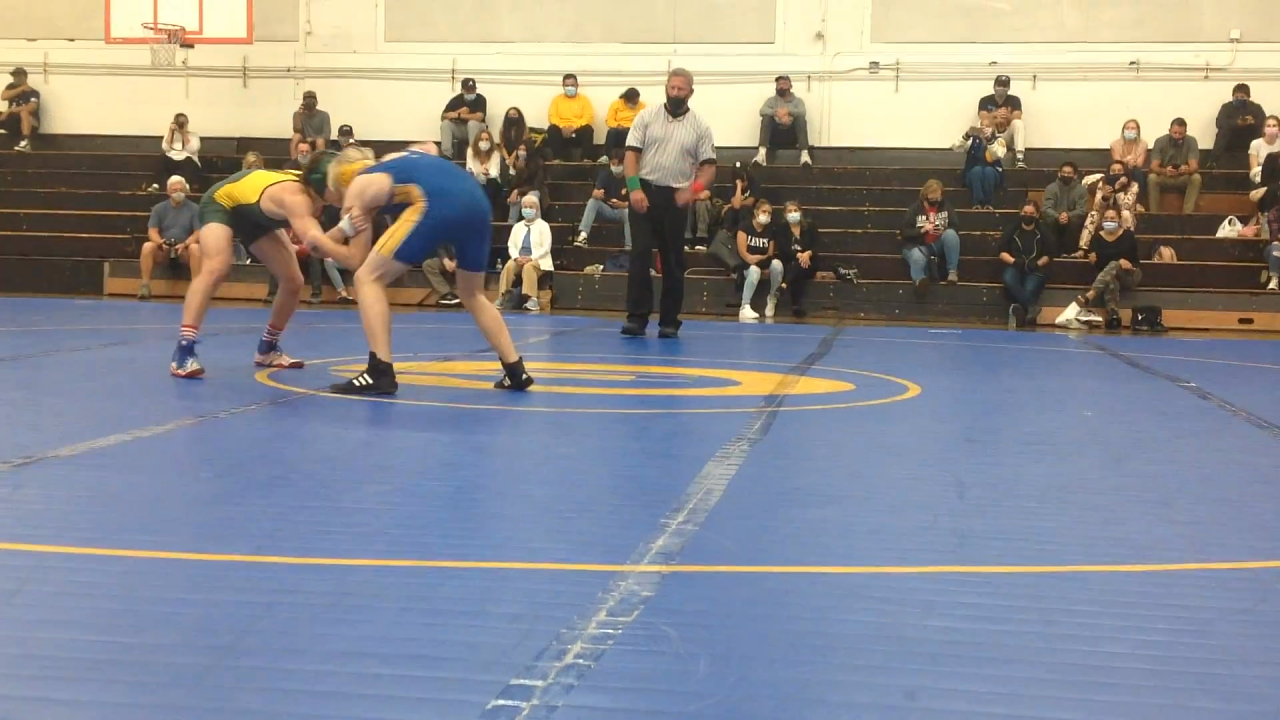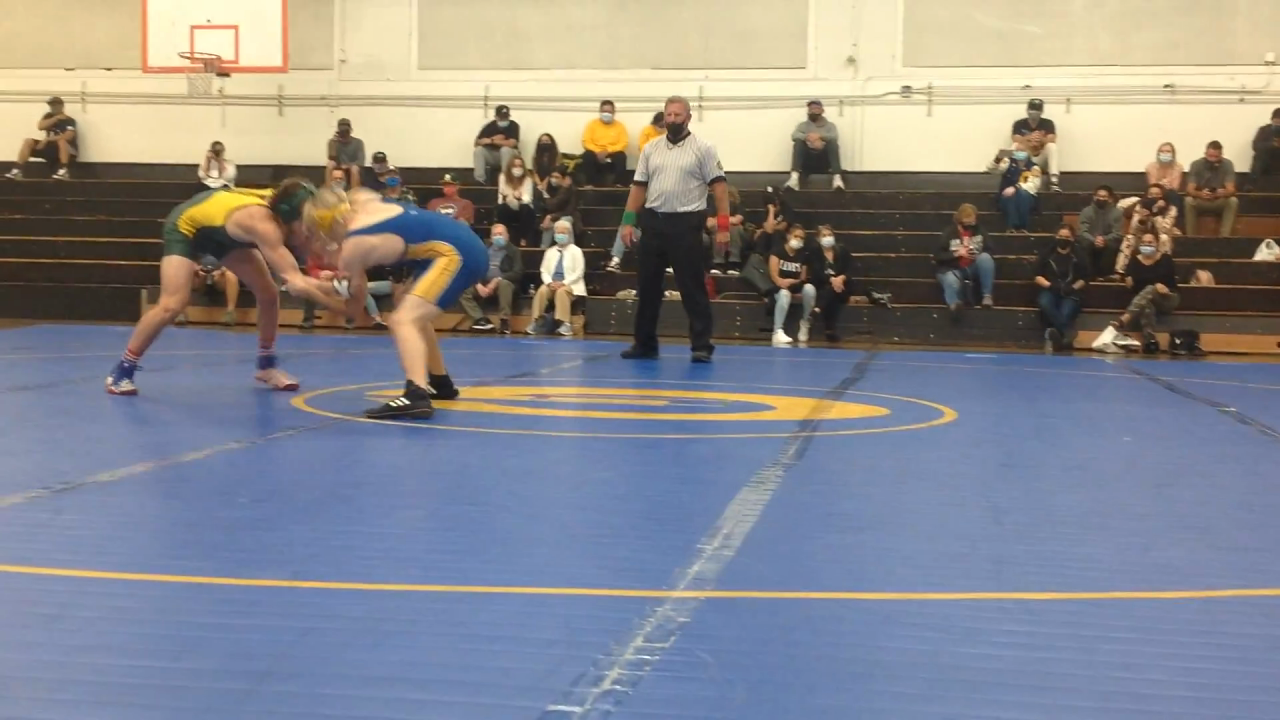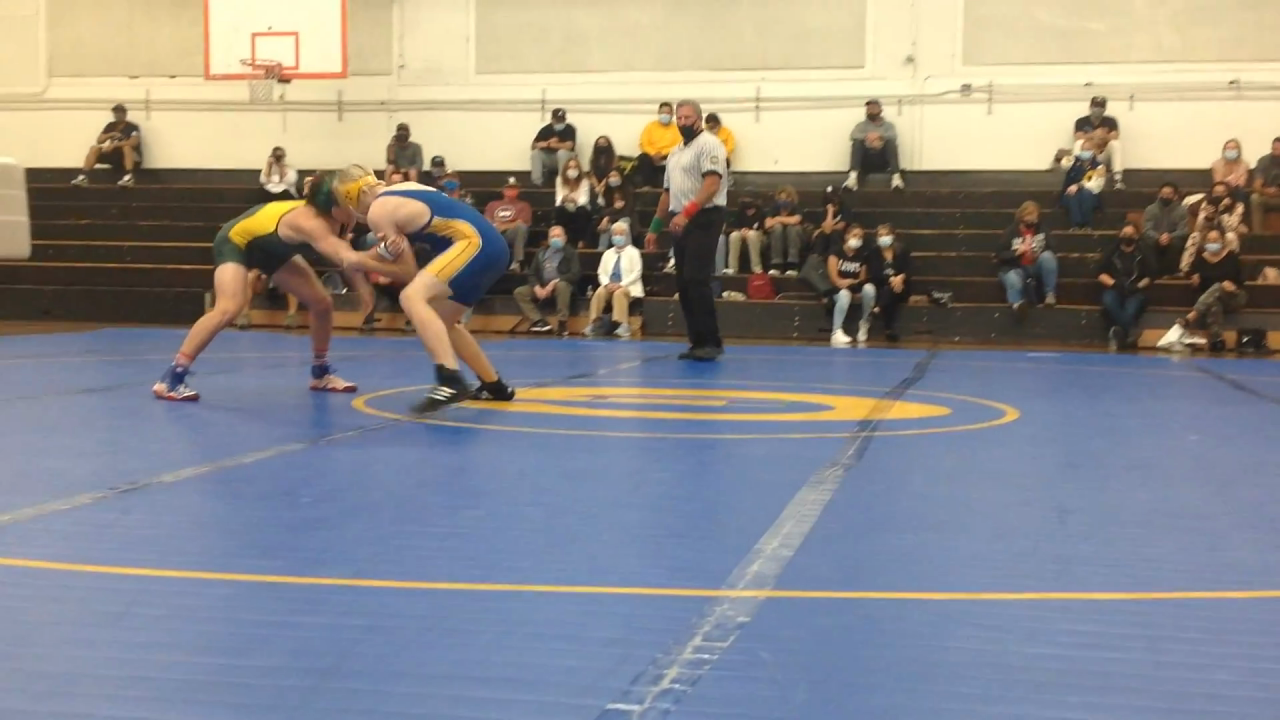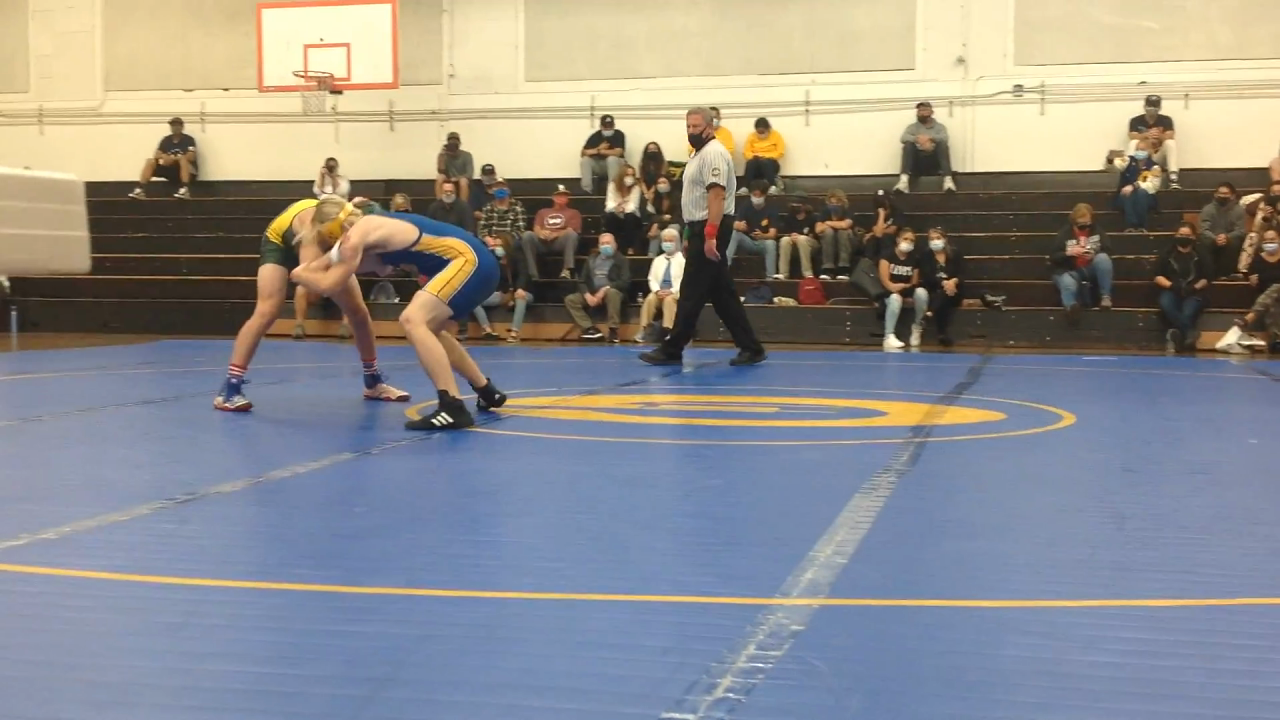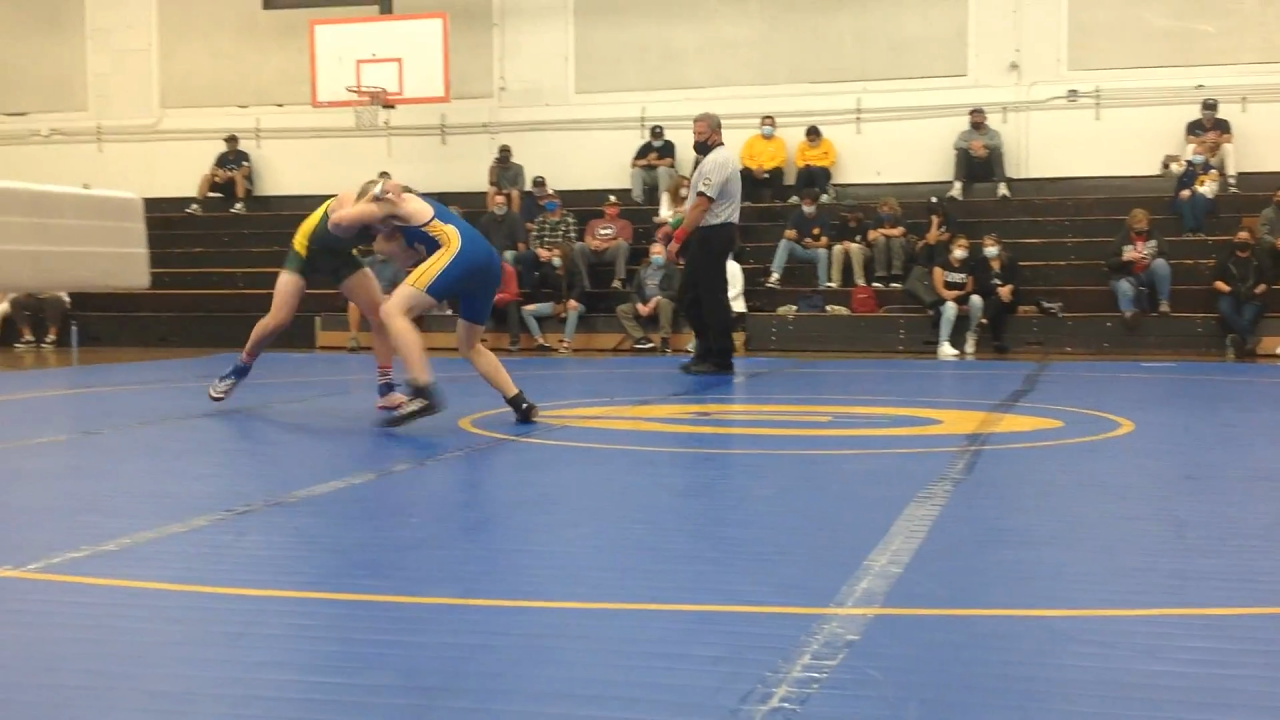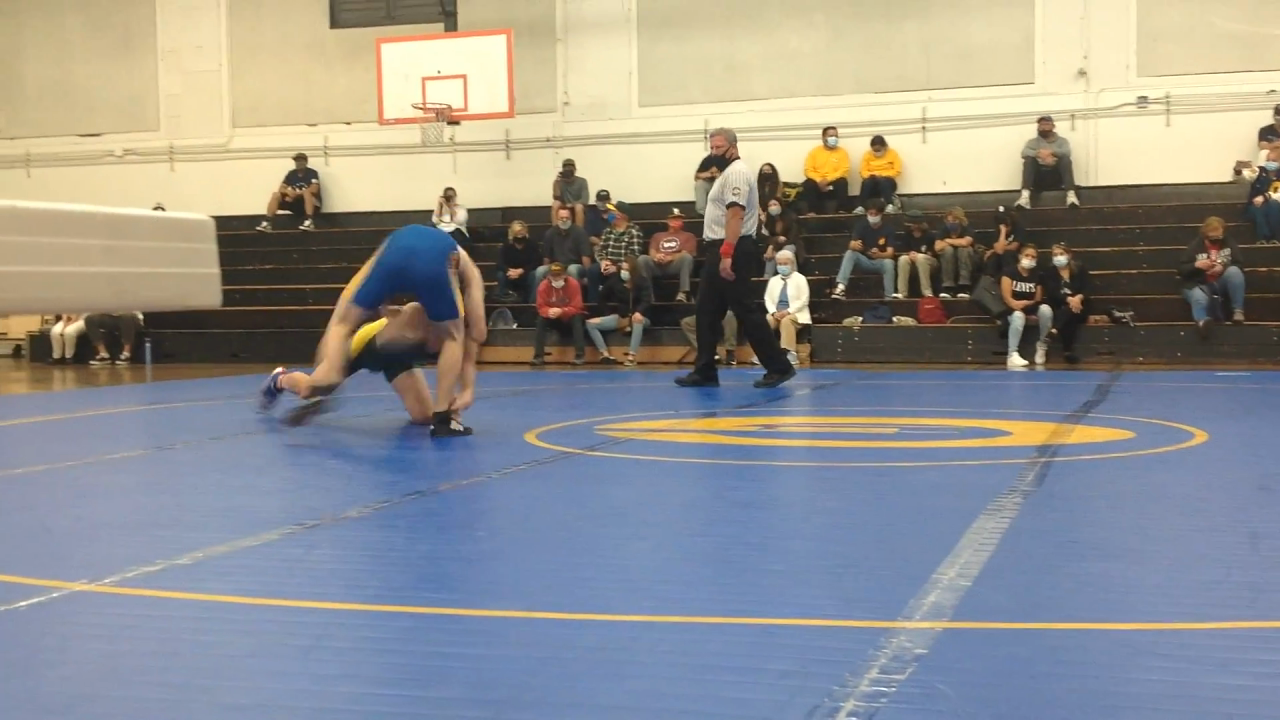
dt=0.5s
person 1, frame 1
left shoulder: (700, 126)
right shoulder: (647, 116)
left elbow: (708, 168)
right elbow: (632, 153)
left wrist: (692, 190)
right wrist: (634, 188)
left hip: (676, 199)
right hip: (645, 193)
left knee: (673, 261)
right knee: (640, 254)
left ankle: (669, 321)
right ankle: (637, 317)
person 1, frame 2
left shoulder: (703, 148)
right shoulder: (651, 148)
left elbow: (719, 187)
right elbow: (638, 187)
left wrist: (723, 226)
right wrist: (628, 222)
left hip: (686, 223)
right hip: (653, 222)
left knee: (693, 286)
right knee: (648, 284)
left ankle: (701, 345)
right ankle: (645, 343)
person 1, frame 3
left shoulder: (709, 144)
right shoulder: (675, 153)
left elbow: (712, 184)
right elbow: (668, 193)
left wrist: (686, 214)
right wrist: (654, 227)
left hip: (704, 219)
right hip: (683, 222)
left knee: (696, 280)
right knee: (686, 283)
left ankle: (709, 341)
right ankle: (701, 343)
person 1, frame 4
left shoulder: (713, 153)
right shoulder: (699, 155)
left elbow: (716, 196)
left wrist: (710, 236)
right wrist: (690, 238)
left hip: (711, 231)
right hip: (702, 230)
left knee: (692, 292)
right knee: (721, 292)
left ankle: (672, 350)
right ankle: (750, 348)
person 1, frame 5
left shoulder: (716, 161)
right shoulder: (714, 159)
left elbow: (701, 206)
left wrist: (677, 239)
right wrist: (674, 226)
left hip: (711, 236)
right hip: (708, 235)
left knee: (711, 298)
right knee: (690, 296)
left ankle: (720, 360)
right ankle: (706, 352)
person 1, frame 6
left shoulder: (736, 173)
right shoulder: (726, 174)
left elbow: (735, 216)
left wrist: (727, 254)
left hip: (732, 250)
right hip: (721, 250)
left knee: (746, 311)
right knee: (707, 312)
left ankle: (779, 366)
right ankle: (704, 371)
person 2, frame 1
left shoulder: (356, 188)
right shoulder: (397, 157)
left elbow: (357, 259)
right elbow: (429, 149)
left wrist: (319, 242)
left hip: (436, 204)
right hip: (476, 199)
left knee: (367, 281)
right knee: (471, 295)
left ankle: (380, 372)
right ankle: (516, 372)
person 2, frame 2
left shoulder: (352, 248)
right shoulder: (369, 205)
left elbow: (354, 308)
left hip: (455, 253)
right hip: (471, 246)
left knee: (403, 321)
right knee: (414, 310)
left ankle: (416, 396)
right ankle: (441, 383)
person 2, frame 3
left shoulder: (377, 211)
right shoulder: (402, 188)
left elbow: (409, 269)
left hip: (476, 242)
right hip: (492, 246)
left knee: (413, 298)
right knee: (443, 321)
left ankle: (451, 380)
right ankle: (495, 386)
person 2, frame 4
left shoulder: (360, 232)
right shoulder: (378, 223)
left elbow: (330, 284)
left wrist: (299, 274)
left hip: (470, 259)
right hip: (482, 263)
left knee: (412, 321)
right knee: (429, 331)
left ankle: (454, 408)
right ankle: (487, 391)
person 2, frame 5
left shoulder: (397, 203)
right shoulder: (417, 208)
left elbow: (339, 220)
right elbow: (382, 246)
left hip: (460, 251)
right hip: (488, 260)
left knee: (392, 310)
right knee: (469, 345)
left ankle: (424, 391)
right ankle: (522, 404)
person 2, frame 6
right shoulder: (465, 263)
right elbow: (478, 330)
left hip: (393, 257)
right hip: (434, 262)
left knee: (340, 324)
right knee: (454, 337)
left ankle: (322, 384)
right ankle: (443, 418)
person 3, frame 1
left shoulder: (314, 190)
right shoulder: (295, 197)
right elbow: (313, 239)
left hip: (258, 212)
right hip: (220, 203)
left knee: (293, 282)
right knee: (215, 270)
left ankle: (267, 350)
right ankle: (183, 352)
person 3, frame 2
left shoulder: (282, 202)
right shoulder: (262, 223)
right elbow: (293, 280)
left hip: (221, 229)
right hip: (187, 224)
left knee: (268, 293)
right knee: (172, 305)
left ankle: (266, 366)
right ankle: (122, 371)
person 3, frame 3
left shoulder: (336, 215)
right shoulder: (310, 220)
left elbow: (348, 258)
right elbow: (348, 259)
left wrist: (360, 283)
right wrist: (389, 267)
left hip: (272, 247)
right hip: (236, 241)
left knee: (321, 303)
right knee: (228, 309)
left ankle: (320, 373)
right ankle: (172, 378)
person 3, frame 4
right shoulder: (315, 220)
right hip: (280, 242)
left knee: (359, 312)
right knee: (267, 312)
left ankle: (374, 382)
right ankle: (230, 388)
person 3, frame 5
right shoulder: (349, 202)
right elbow: (339, 225)
left hip: (341, 257)
right hip: (306, 252)
left knee: (380, 315)
right knee: (278, 320)
left ankle: (387, 390)
right ankle: (239, 370)
person 3, frame 6
right shoulder: (415, 314)
left elbow: (466, 379)
left hip: (400, 359)
right hip: (365, 346)
left knee: (425, 416)
right knee: (309, 390)
right ankle: (280, 380)
